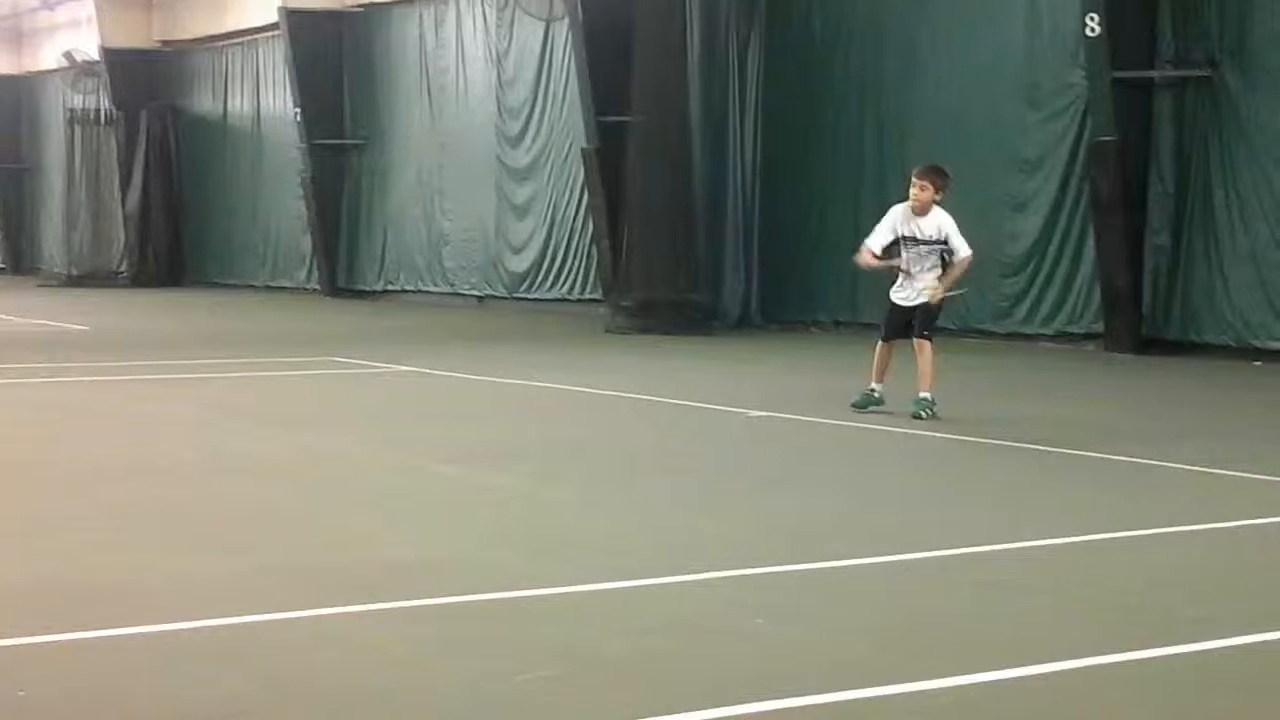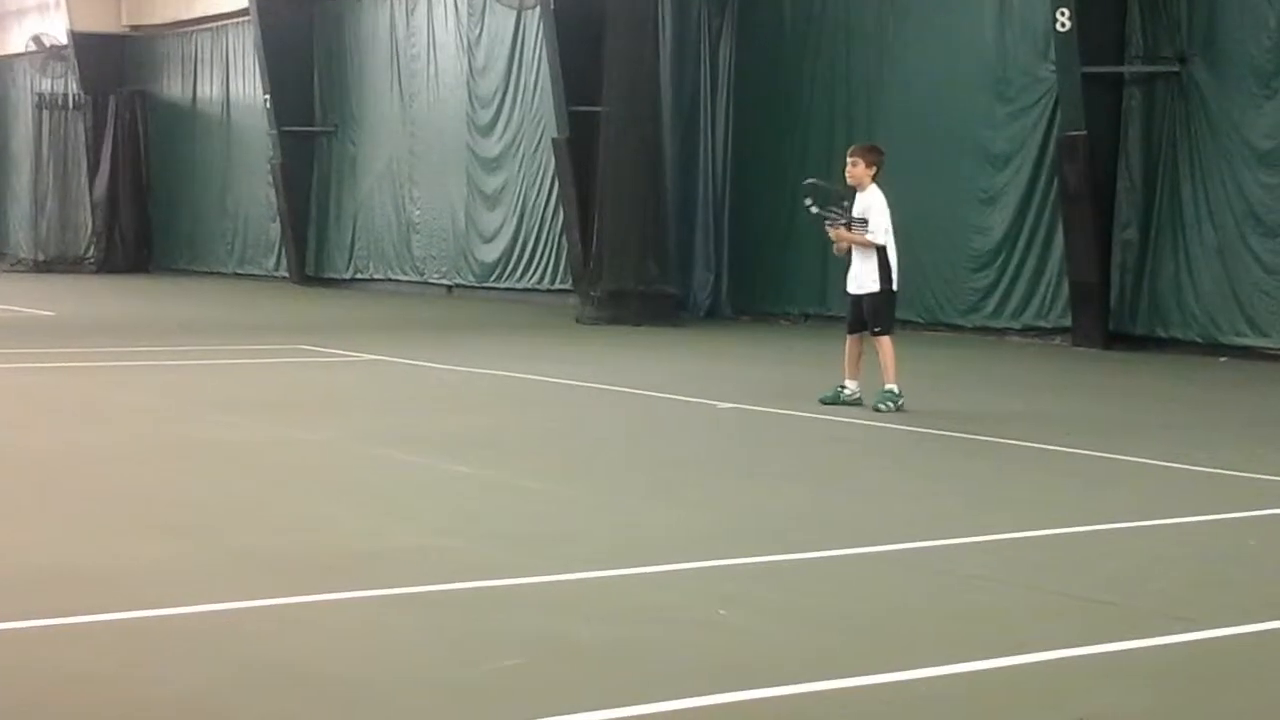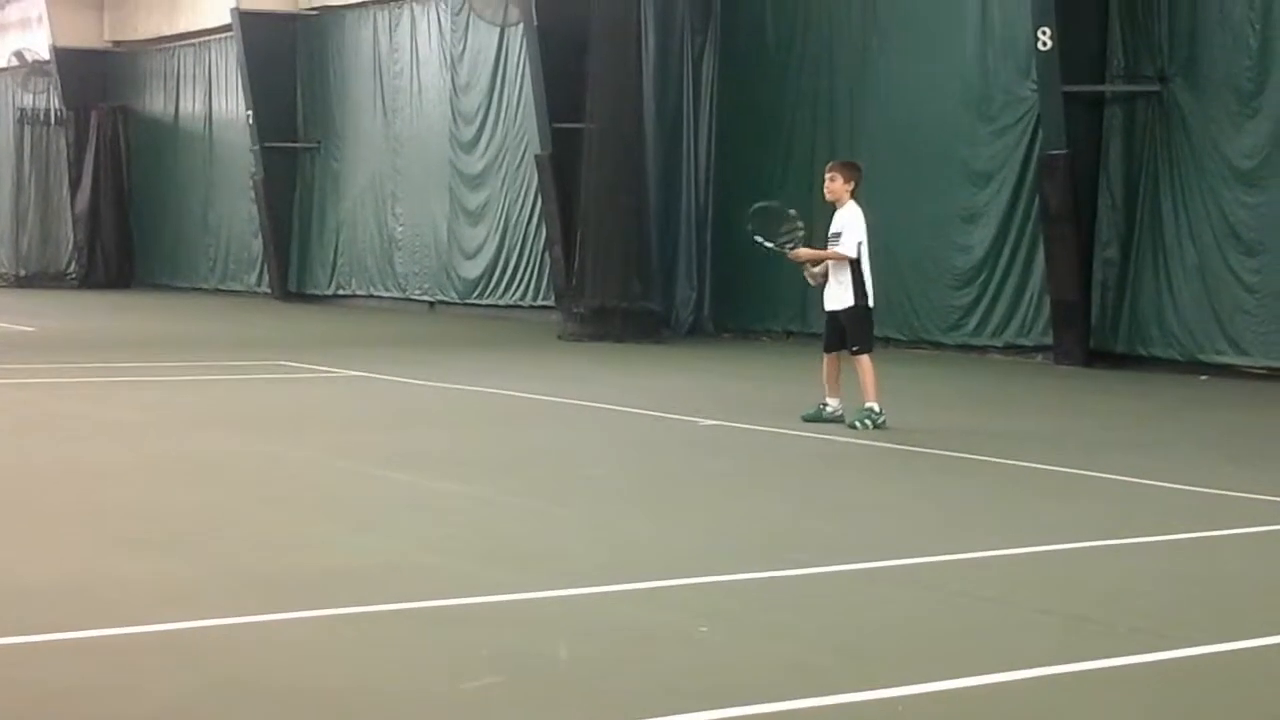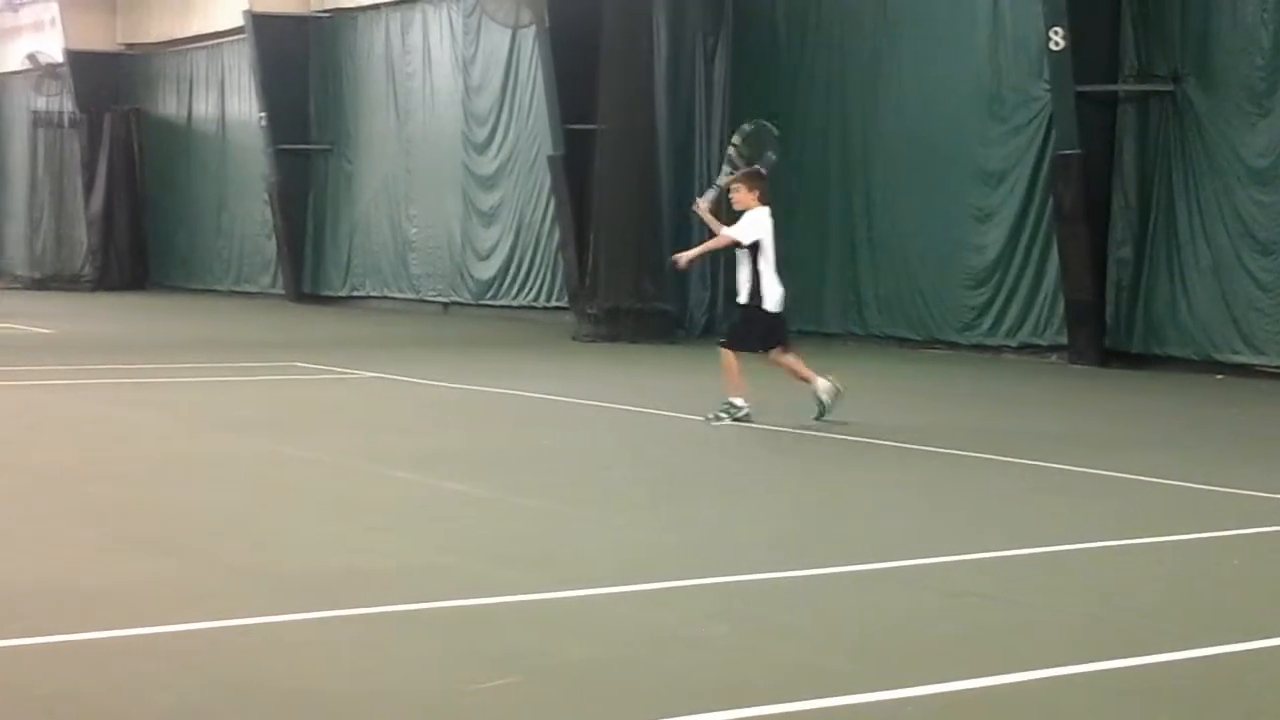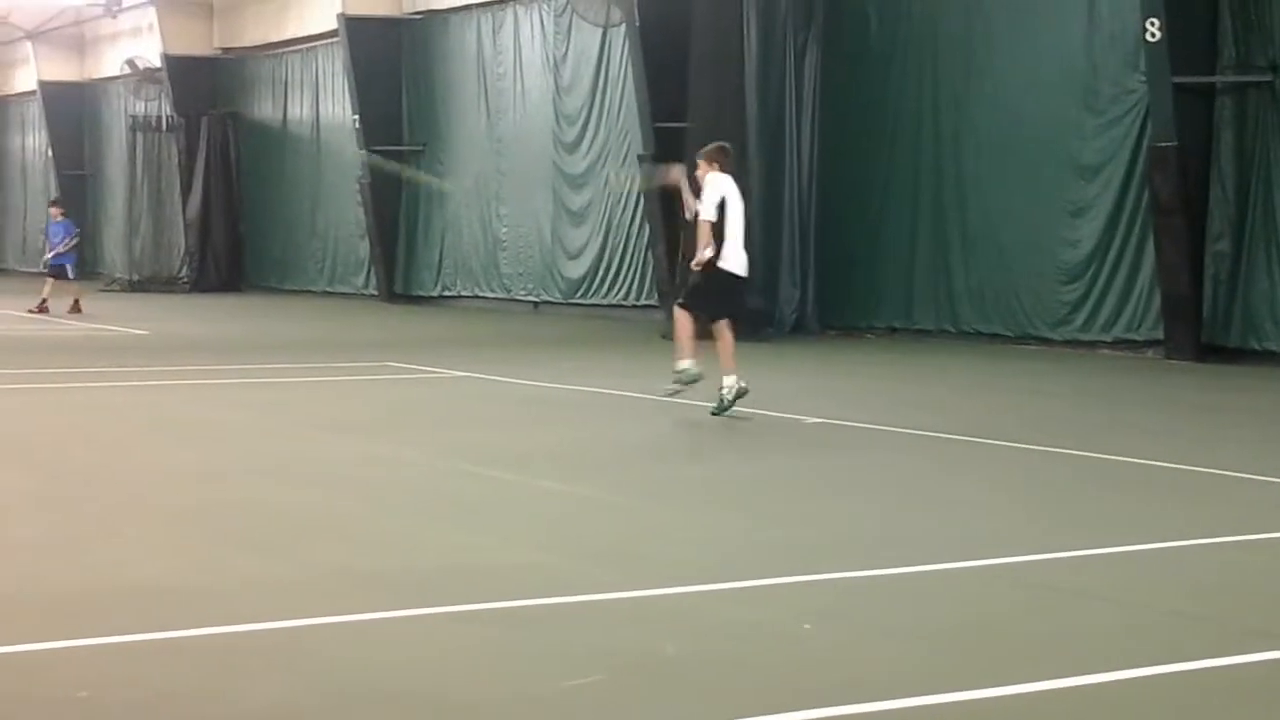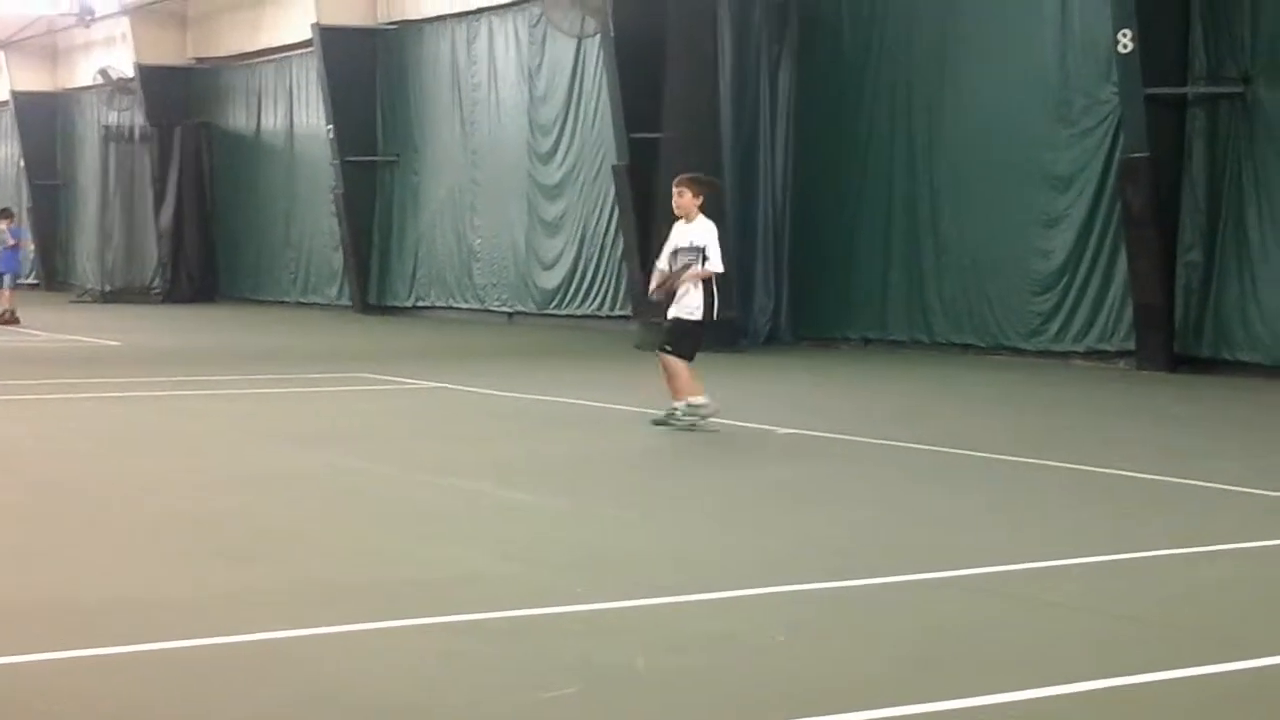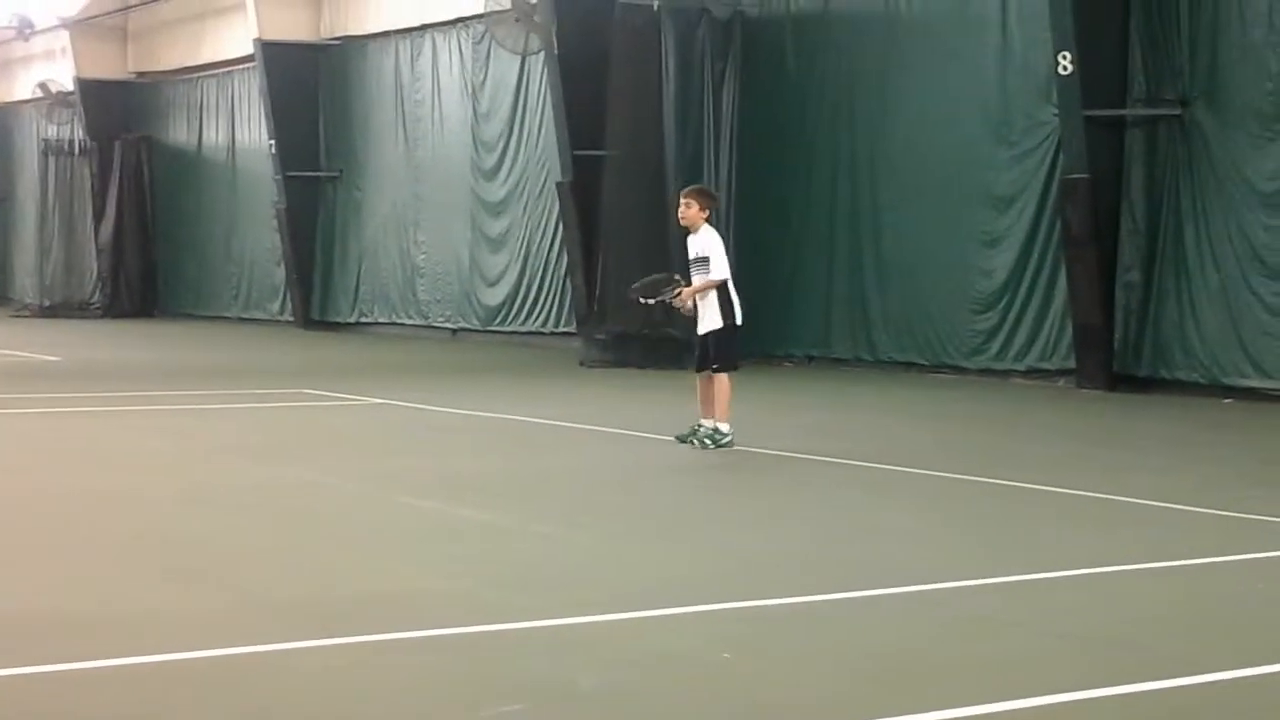
dt=0.7s
person 1, frame 1
left shoulder: (942, 220)
right shoulder: (897, 213)
left elbow: (964, 256)
right elbow: (872, 245)
left wrist: (943, 285)
right wrist: (866, 256)
left hip: (929, 292)
right hip: (902, 290)
left knee: (922, 340)
right knee: (886, 339)
left ankle: (925, 398)
right ankle: (875, 390)
person 1, frame 2
left shoulder: (875, 199)
right shoulder: (859, 197)
left elbow: (877, 239)
left wrist: (847, 237)
right wrist: (844, 244)
left hip: (878, 280)
right hip: (858, 279)
left knee: (880, 334)
right knee: (853, 333)
left ankle: (892, 392)
right ankle: (850, 389)
person 1, frame 3
left shoulder: (852, 214)
right shoulder: (838, 214)
left elbow: (847, 253)
left wrist: (812, 254)
right wrist: (821, 269)
left hip: (855, 297)
right hip: (836, 297)
left knee: (859, 352)
right knee: (830, 351)
left ankle: (873, 410)
right ankle: (832, 405)
person 1, frame 4
left shoulder: (755, 219)
right shoulder: (757, 219)
left elbow: (730, 239)
right elbow: (726, 234)
left wrist: (694, 253)
right wrist: (707, 216)
left hip: (757, 300)
right hip: (766, 299)
left knee: (727, 348)
right knee: (777, 353)
left ankle: (737, 405)
right ankle: (823, 387)
person 1, frame 5
left shoulder: (716, 180)
right shoulder: (729, 187)
left elbow: (706, 216)
right elbow: (694, 211)
left wrist: (702, 249)
right wrist: (683, 185)
left hip: (720, 265)
right hip: (736, 268)
left knee: (682, 309)
right knee: (721, 323)
left ankle: (686, 367)
right ankle: (731, 383)
person 1, frame 6
left shoulder: (707, 228)
right shoulder: (676, 228)
left elbow: (715, 267)
right elbow: (662, 263)
left wrist: (692, 276)
right wrist: (656, 282)
left hip: (698, 306)
right hip: (678, 305)
left knee: (669, 354)
right knee: (666, 356)
left ankle: (697, 402)
right ankle: (680, 407)
person 1, frame 7
left shoulder: (710, 237)
right shoulder: (692, 239)
left elbow: (719, 276)
left wrist: (691, 291)
right wrist: (690, 302)
left hip: (721, 316)
right hip: (705, 317)
left knee: (719, 371)
right knee: (703, 372)
left ankle: (723, 430)
right ankle: (707, 425)
